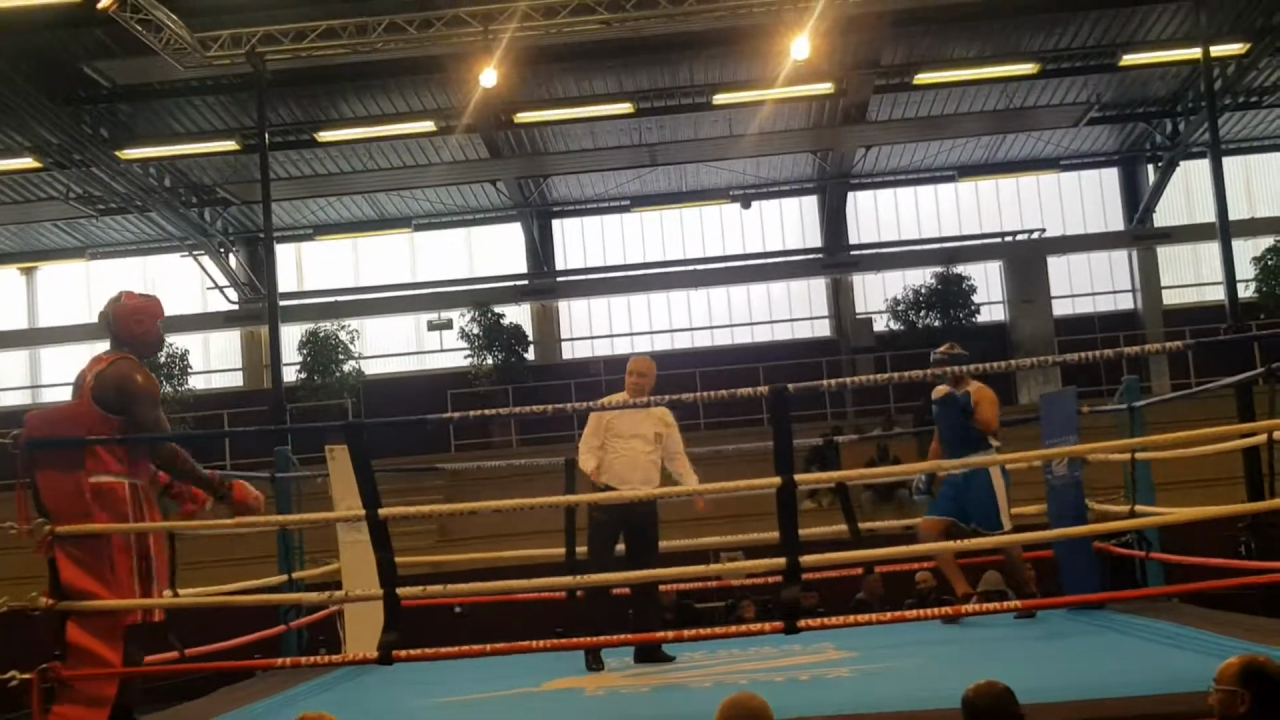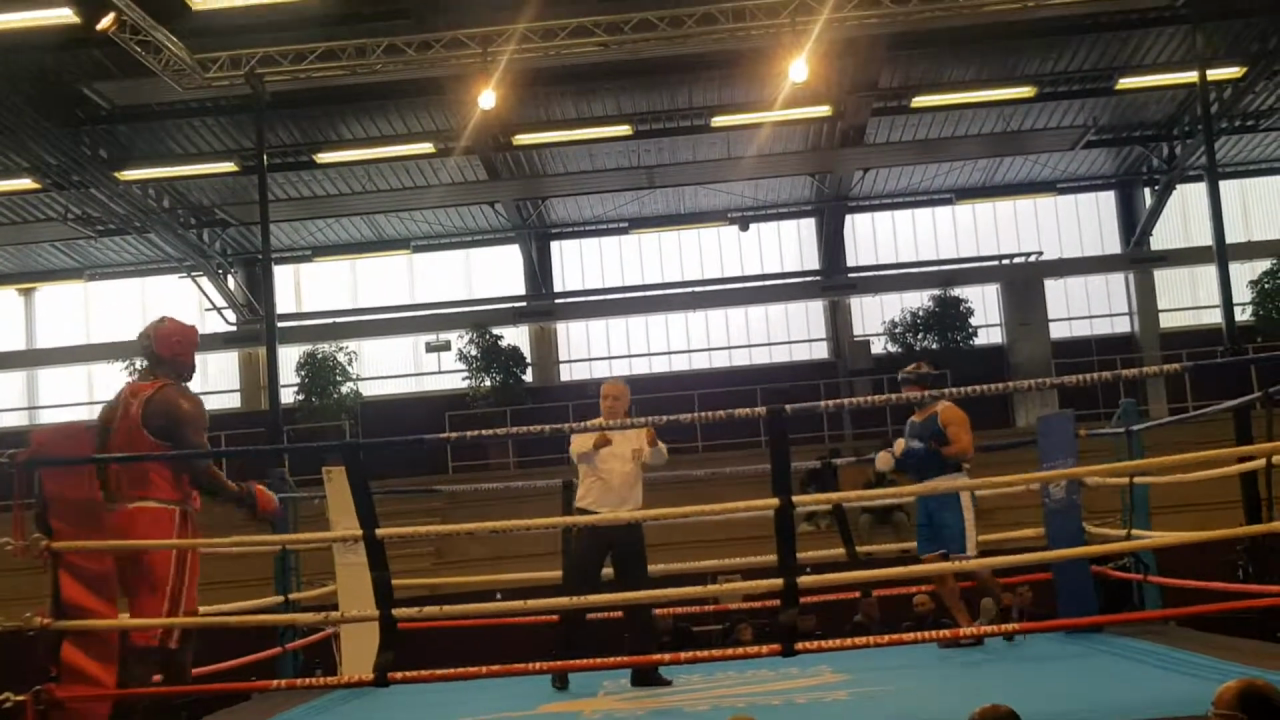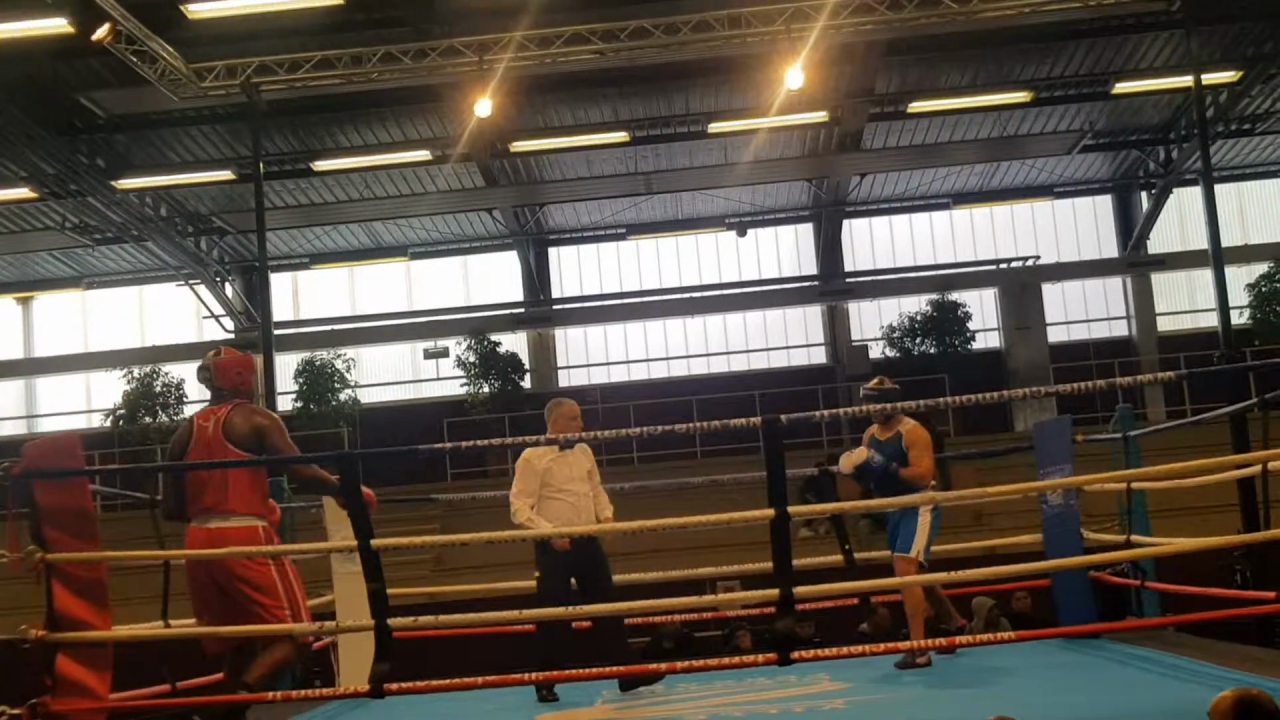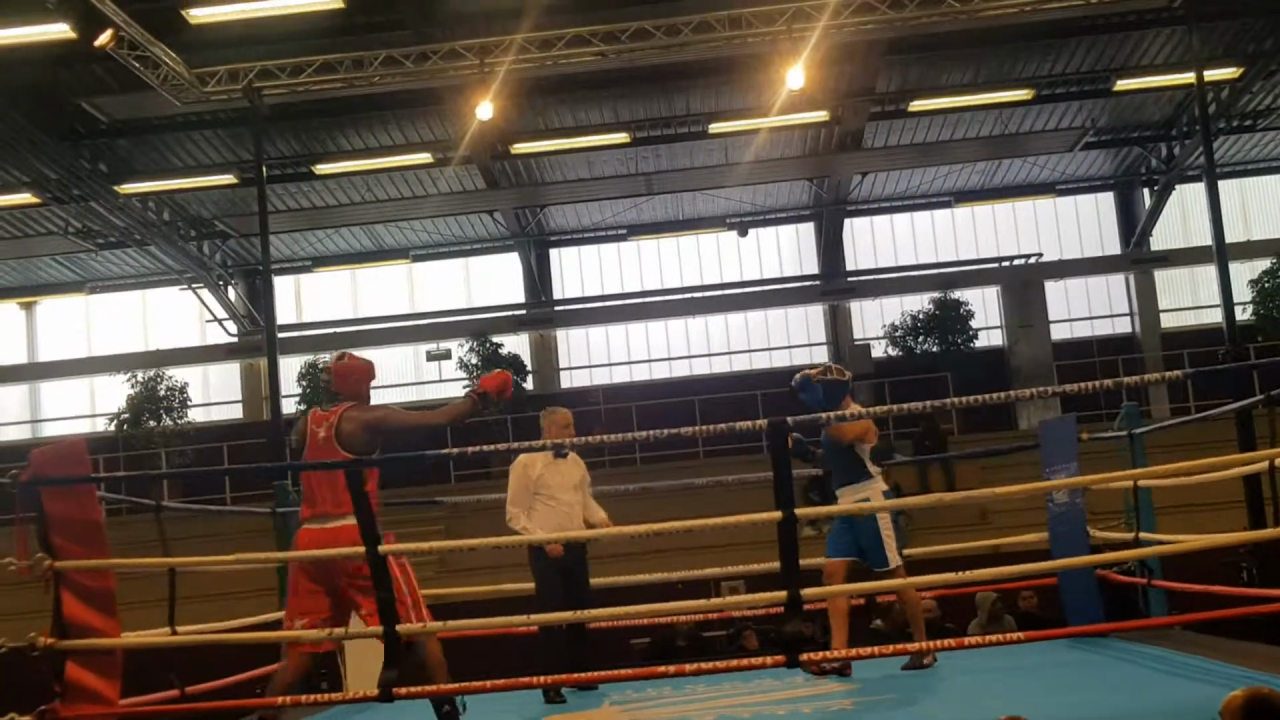
dt=0.4s
person 1, frame 1
left shoulder: (91, 372)
right shoulder: (132, 375)
right elbow: (163, 451)
left wrist: (167, 482)
right wrist: (224, 489)
left hip: (89, 504)
right hip: (119, 503)
left knee: (105, 624)
right knee: (130, 624)
person 1, frame 2
left shoulder: (118, 402)
right shoulder: (179, 400)
left elbow: (101, 474)
right elbow: (202, 475)
right wrist: (247, 496)
left hip: (125, 522)
right hip: (163, 525)
left knee: (162, 637)
right knee: (154, 642)
person 1, frame 3
left shoulder: (185, 432)
right shoulder: (257, 419)
left elbow: (173, 507)
right elbow: (301, 473)
left hip: (200, 542)
right hip: (246, 539)
left knee: (242, 648)
right knee: (295, 638)
person 1, frame 4
left shoulder: (305, 426)
right shoulder: (366, 419)
right elbow: (433, 420)
right wrist: (479, 395)
left hip: (310, 540)
right hip: (356, 536)
left knee: (303, 648)
person 2, frame 1
left shoulder: (663, 416)
right shoulder: (607, 407)
left elbow: (676, 458)
right elbow: (587, 447)
left wrist: (694, 487)
right wrist: (592, 469)
left hip: (644, 503)
right hip: (608, 498)
left knee: (646, 573)
right knee: (599, 572)
left ankle: (648, 646)
right ankle: (593, 648)
person 2, frame 2
left shoulder: (639, 432)
right shoulder: (585, 430)
left elbow: (658, 458)
right elbow: (579, 454)
left wrist: (653, 443)
right wrist: (595, 445)
left hip: (627, 524)
right hip: (591, 522)
right knee: (577, 594)
left ankle: (644, 669)
person 2, frame 3
left shoulder: (584, 451)
right shoulder: (531, 458)
left elbow: (596, 490)
right elbow: (519, 509)
left wrist: (606, 516)
right wrist: (549, 532)
left hip: (587, 542)
right hip: (555, 546)
left knee: (606, 606)
left ankle: (628, 673)
right ankle: (545, 682)
person 2, frame 4
left shoulder: (575, 461)
right shoulder: (526, 463)
right elbow: (515, 514)
left wrist: (601, 519)
right wrist: (544, 541)
left hip: (576, 547)
right hip: (548, 551)
left knee: (579, 610)
right knee: (552, 615)
left ankle: (576, 673)
right ankle: (552, 684)
person 3, frame 1
left shoulder: (980, 393)
right shoulder: (940, 399)
left elbow: (991, 426)
left wrist: (959, 407)
right wrist: (927, 475)
left hip: (983, 471)
right hip: (953, 476)
left knee: (1001, 536)
right knee: (927, 530)
left ankle: (1027, 596)
right ankle: (963, 592)
person 3, frame 2
left shoulder: (949, 412)
right shoulder: (912, 422)
left elbow: (966, 452)
left wrist: (928, 451)
right wrist: (897, 461)
left hip: (953, 494)
right hip: (925, 498)
left knee: (964, 560)
right knee: (934, 566)
right ankle: (967, 628)
person 3, frame 3
left shoulder: (913, 432)
right shoulder: (870, 434)
left elbow: (924, 477)
right elbow: (869, 478)
left wrist: (888, 468)
right wrist: (856, 468)
left hip: (918, 508)
right hip: (893, 511)
left knee: (904, 569)
right knee: (917, 575)
left ankle: (918, 648)
right ankle: (954, 624)
person 3, frame 4
left shoulder: (857, 418)
right shoulder: (836, 419)
left elbow: (842, 436)
left wrist: (815, 400)
left hip: (869, 503)
right hip: (846, 507)
left knee: (893, 575)
right knee: (832, 574)
left ankle: (923, 647)
